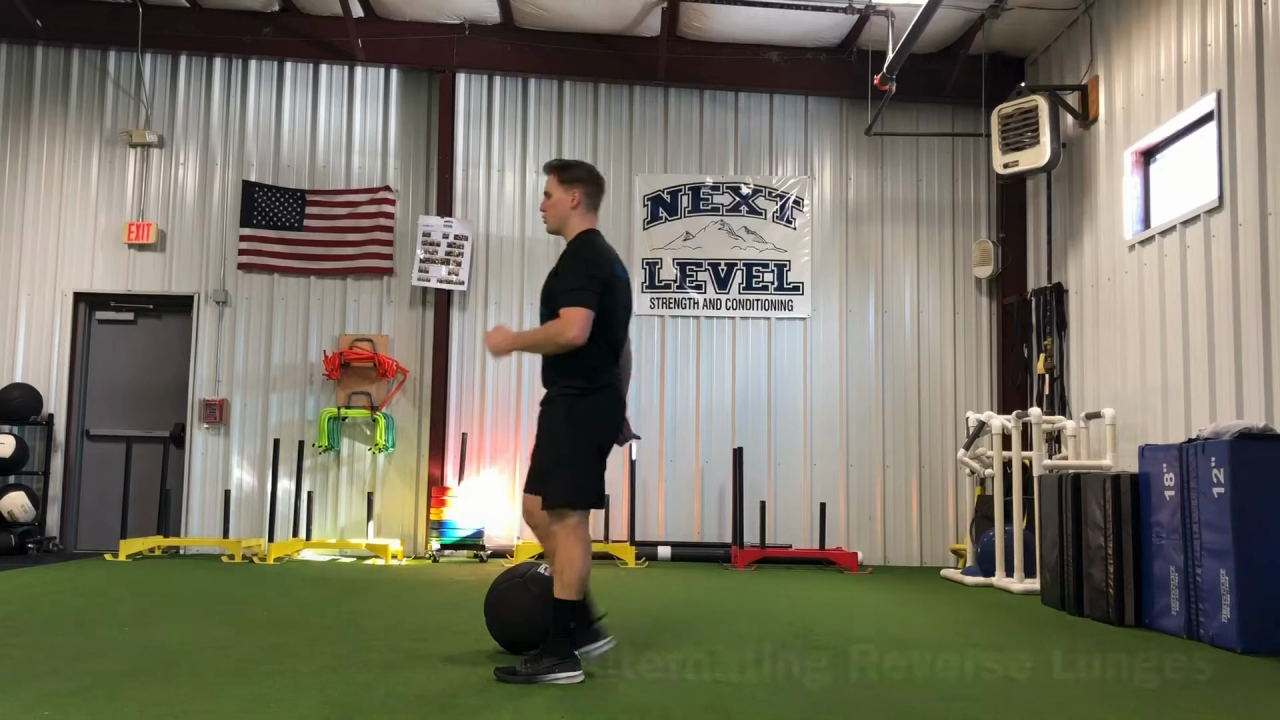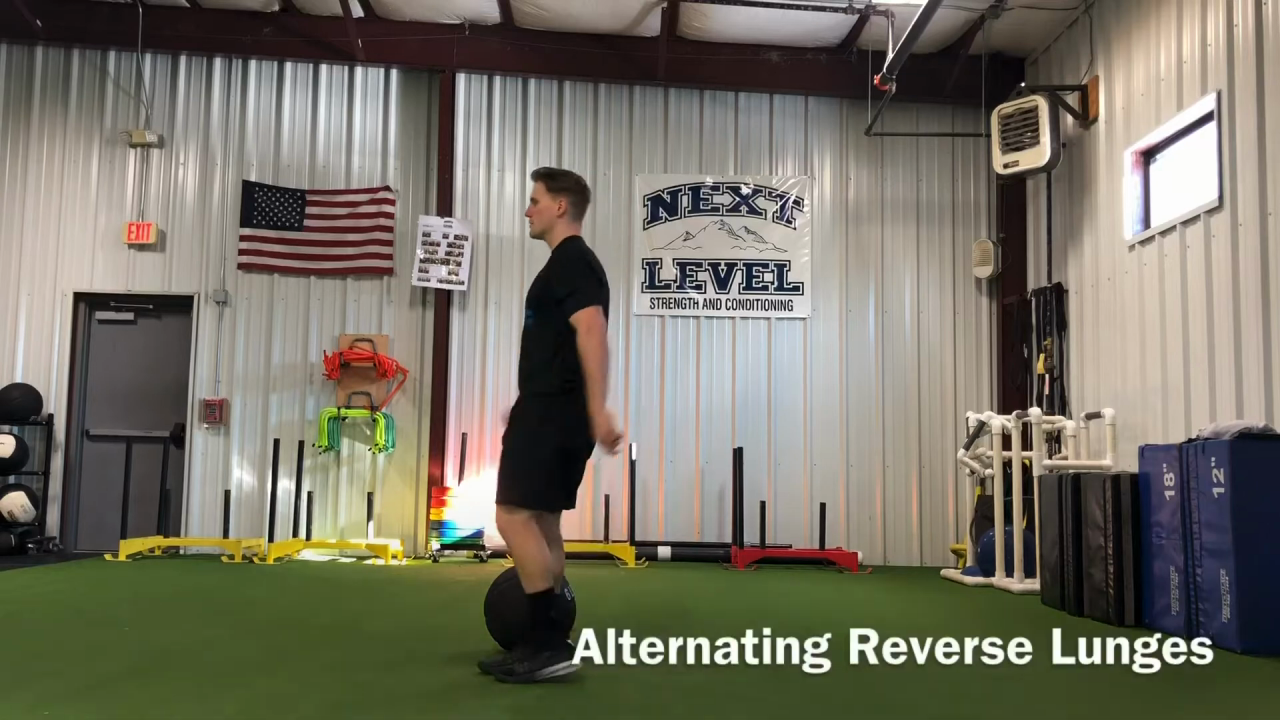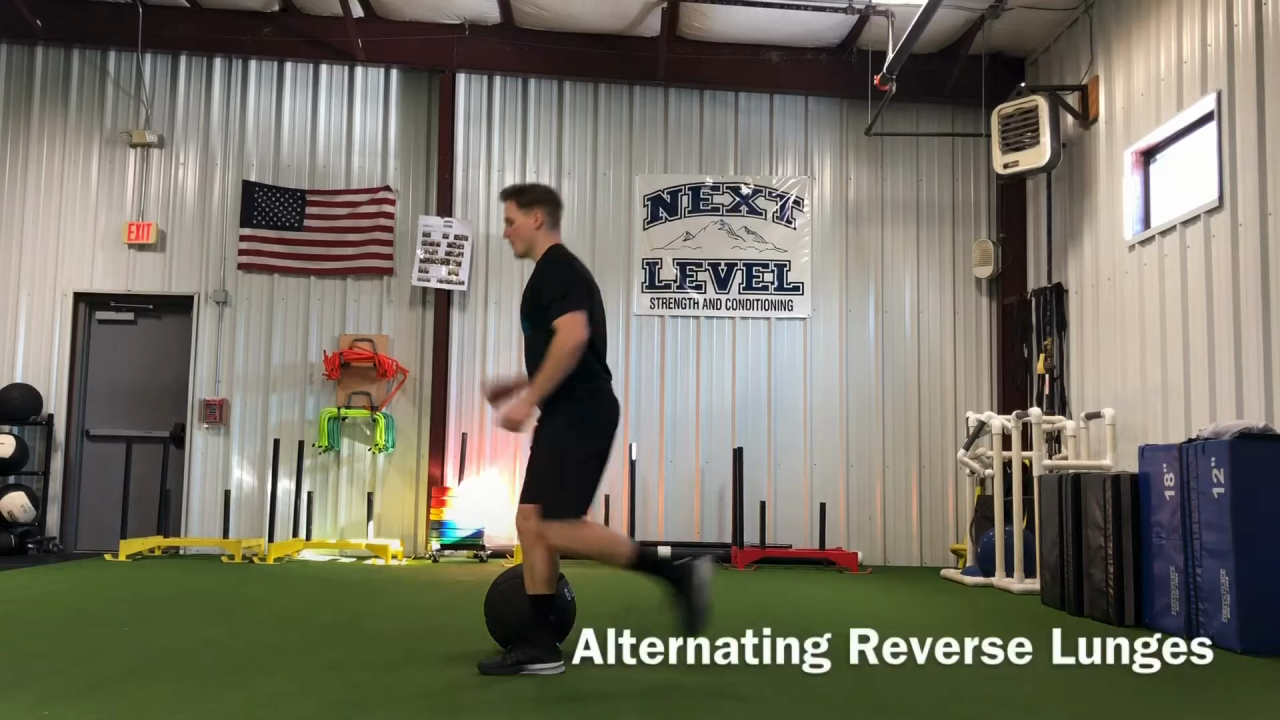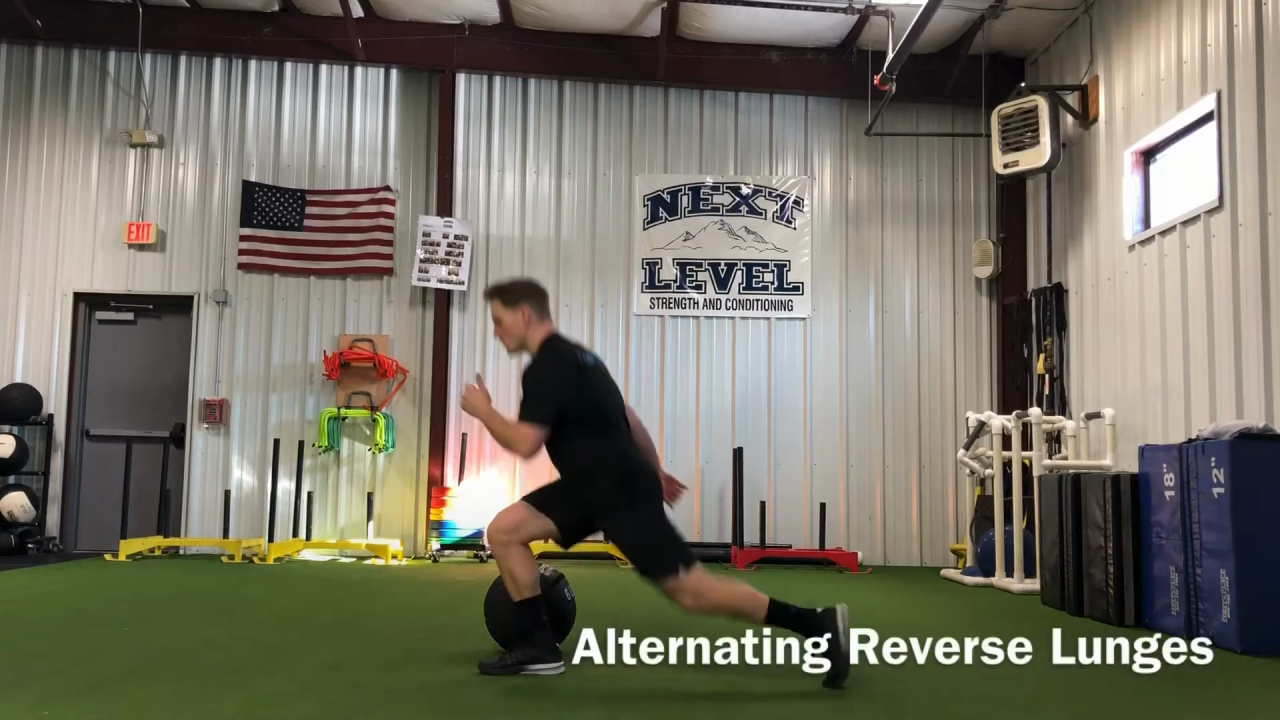
dt=0.3s
person 1, frame 1
left shoulder: (580, 256)
right shoulder: (605, 259)
left elbow: (572, 332)
right elbow: (619, 343)
left wrist: (513, 341)
right wrist: (619, 411)
left hip: (578, 406)
right hip: (593, 404)
left knee: (566, 523)
right knee: (539, 509)
left ankle: (561, 653)
right ankle: (580, 627)
person 1, frame 2
left shoulder: (569, 261)
right shoulder: (574, 264)
left elbow: (592, 332)
left wrist: (599, 408)
left hip: (551, 413)
right hip: (554, 412)
left knee: (515, 519)
right knee: (540, 525)
left ankle: (550, 642)
right ankle: (542, 641)
person 1, frame 3
left shoulder: (558, 269)
right shoulder: (557, 271)
left elbow: (574, 336)
left wrist: (531, 397)
right wrist: (524, 385)
left hip: (577, 418)
right hip: (565, 417)
left knee: (561, 530)
right knee: (530, 524)
left ankle: (676, 574)
right ankle: (540, 648)
person 1, frame 4
left shoulder: (546, 367)
right shoulder: (571, 357)
left elbow: (525, 444)
right elbow: (629, 418)
left wrist: (483, 410)
right wrist: (656, 472)
left hip: (620, 491)
right hip: (595, 486)
left knee: (690, 590)
right knee: (503, 530)
left ankle: (815, 623)
right ankle: (537, 644)
